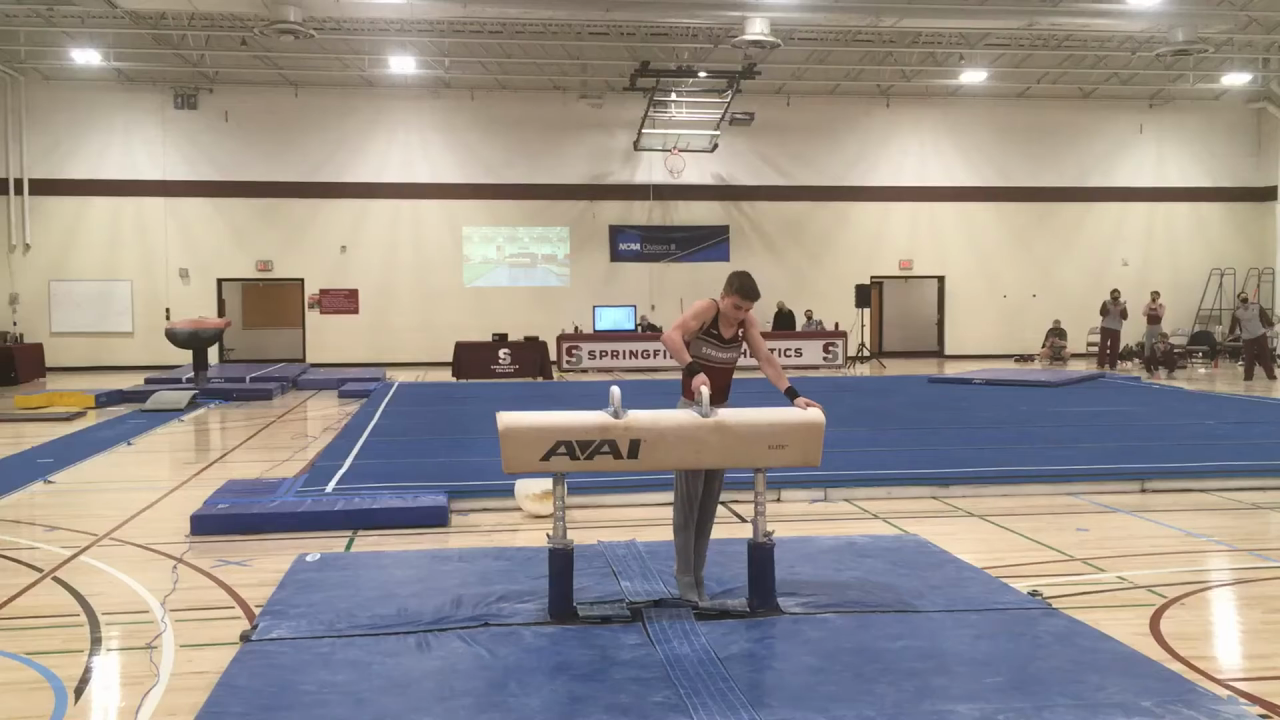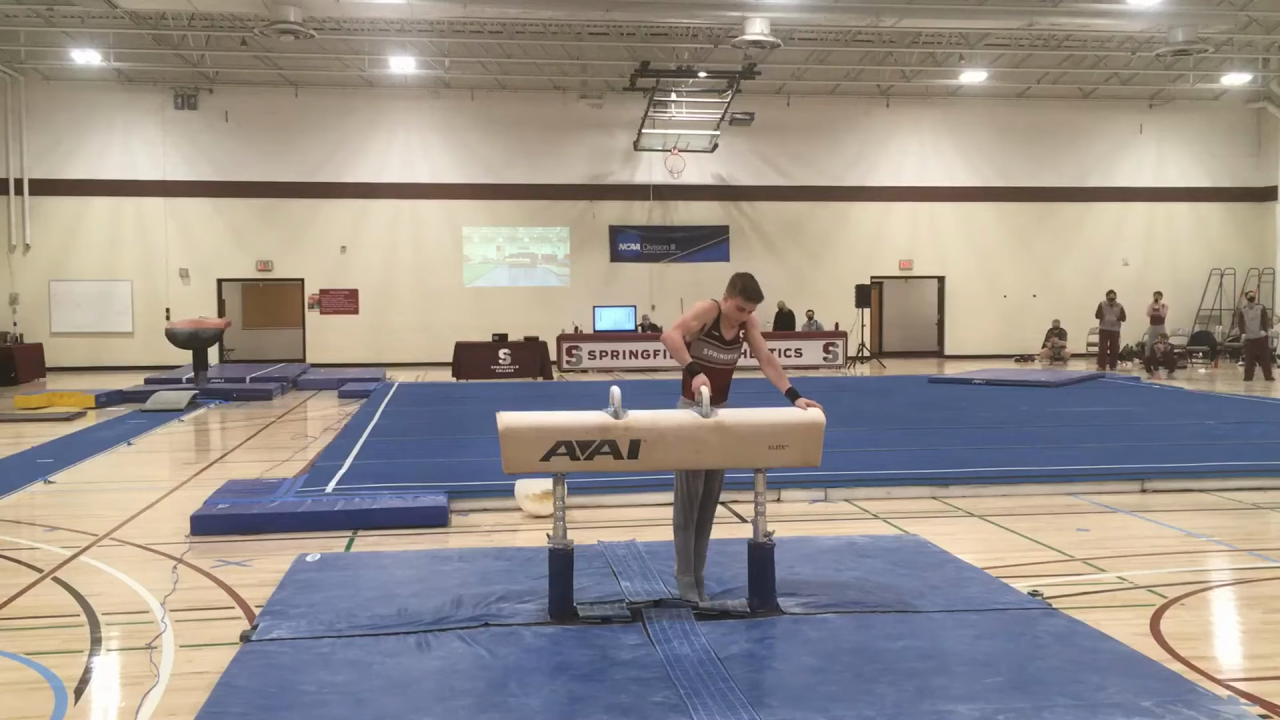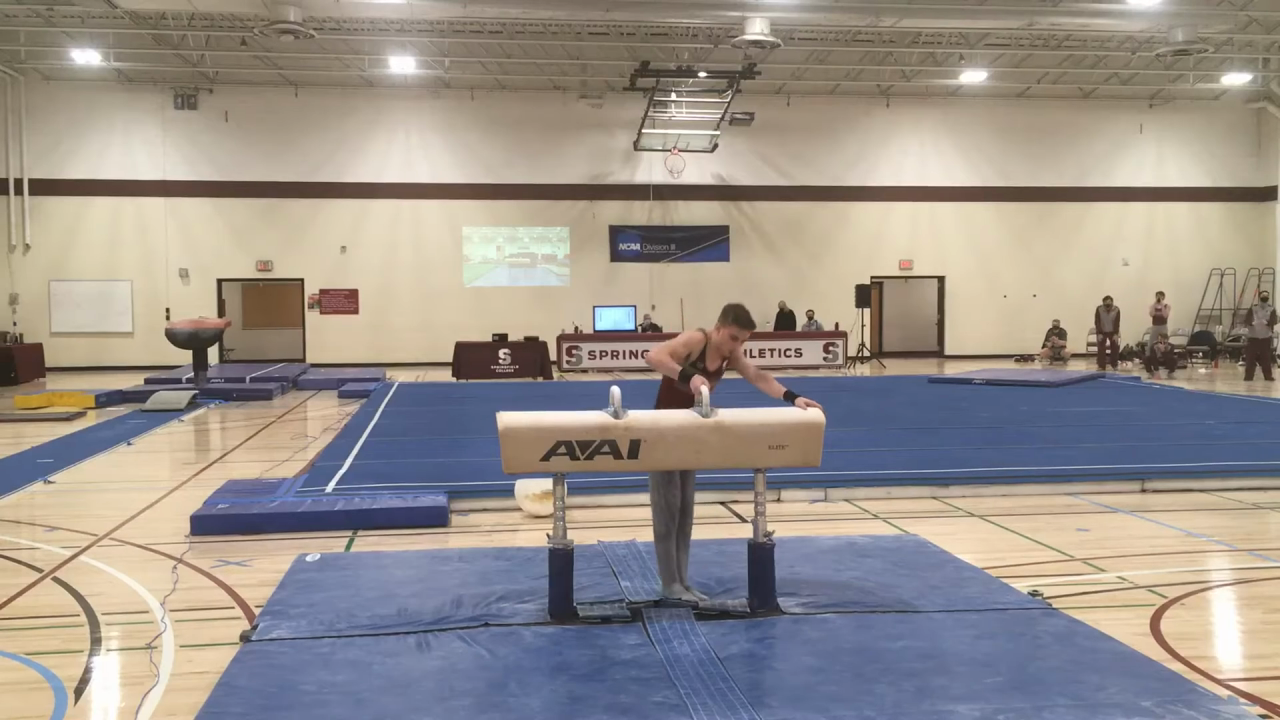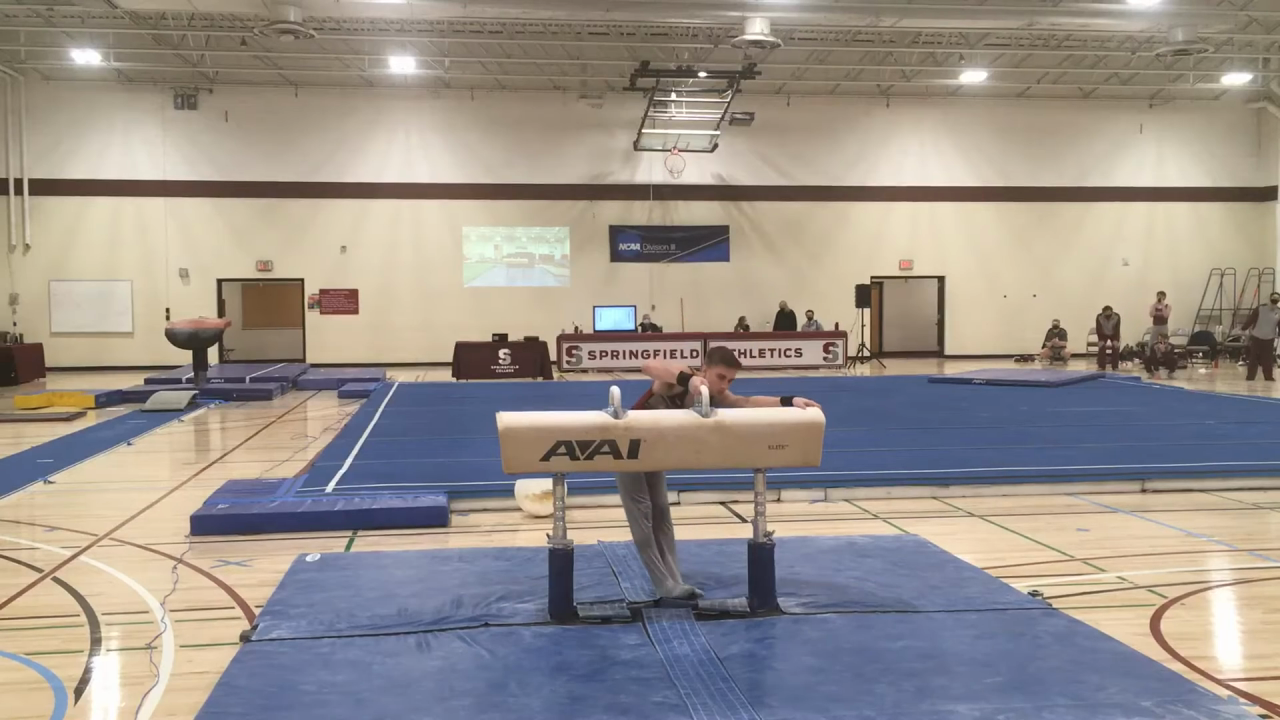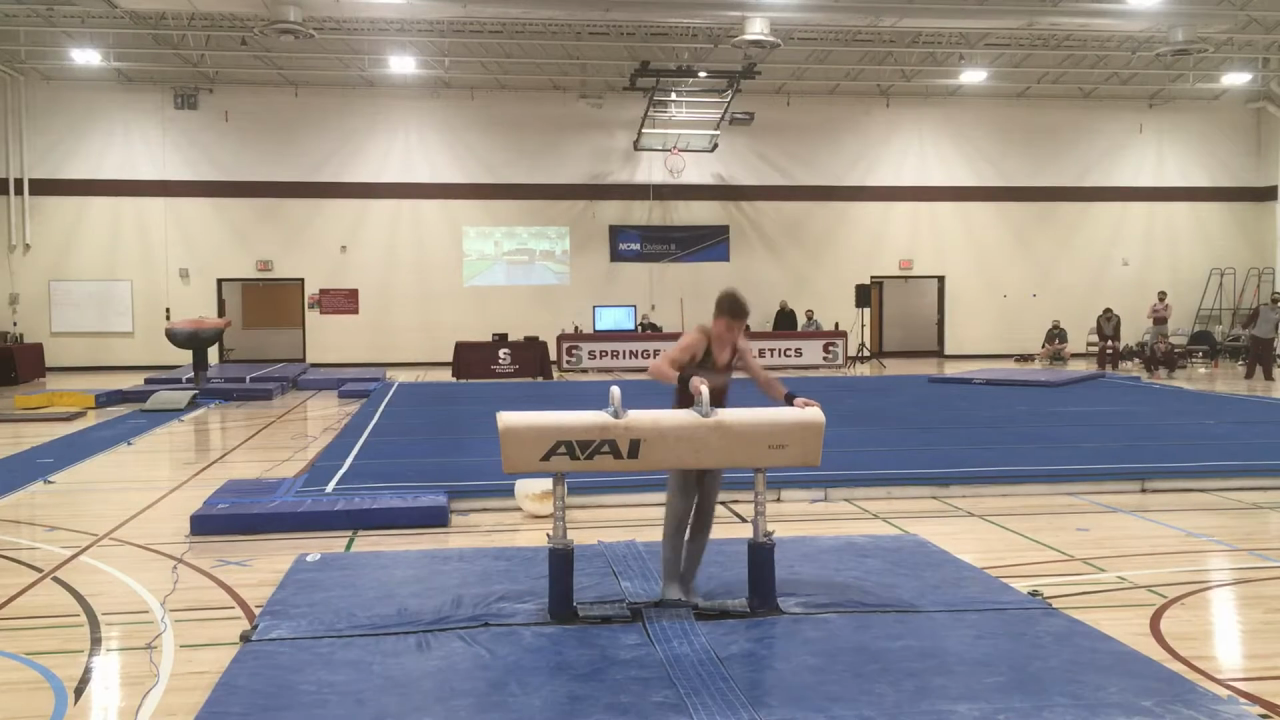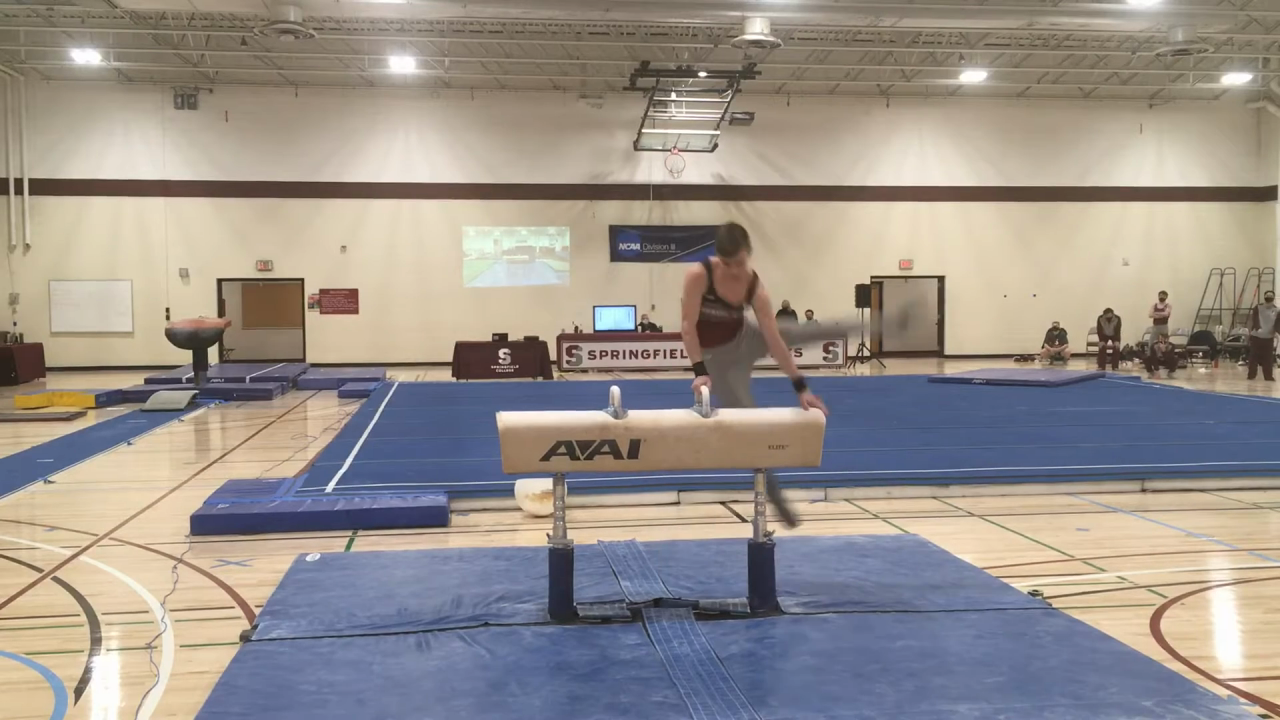
dt=0.3s
person 1, frame 1
left shoulder: (747, 322)
right shoulder: (705, 309)
left elbow: (766, 360)
right elbow: (670, 336)
left wrist: (792, 395)
right wrist: (693, 371)
left hip: (721, 412)
right hip: (692, 410)
left knee: (710, 499)
right knee: (689, 497)
left ankle: (697, 576)
right ankle: (685, 577)
person 1, frame 2
left shoulder: (748, 323)
right shoulder: (707, 310)
left elbow: (767, 361)
right elbow: (669, 335)
left wrist: (793, 395)
right wrist: (693, 371)
left hip: (720, 411)
right hip: (692, 410)
left knee: (710, 498)
right knee: (689, 496)
left ankle: (697, 576)
right ankle: (685, 577)
person 1, frame 3
left shoulder: (731, 355)
right shoulder: (696, 341)
left elbow: (758, 376)
right elbow: (653, 357)
left wrist: (792, 397)
right wrist: (687, 376)
left knee: (684, 504)
right knee: (667, 503)
left ankle: (681, 580)
right ankle: (671, 584)
person 1, frame 4
left shoulder: (715, 395)
right shoulder: (683, 373)
left elbow: (747, 402)
right elbow: (648, 366)
left wrist: (788, 401)
right wrist: (687, 380)
left knee: (660, 509)
right knee: (641, 508)
left ankle: (673, 579)
right ankle: (665, 583)
person 1, frame 5
left shoulder: (738, 347)
right shoulder: (696, 341)
left elbow: (763, 378)
right elbow: (656, 368)
left wrist: (791, 399)
right wrist: (687, 380)
left knee: (706, 505)
right knee: (680, 506)
left ankle: (688, 578)
right ankle: (671, 581)
person 1, frame 6
left shoulder: (754, 284)
right shoulder: (697, 274)
left elbow: (774, 338)
right elbow: (688, 326)
left wrist: (800, 387)
right wrist: (699, 372)
left hip: (746, 338)
right hip: (720, 358)
left knee: (810, 333)
right ankle: (775, 496)
